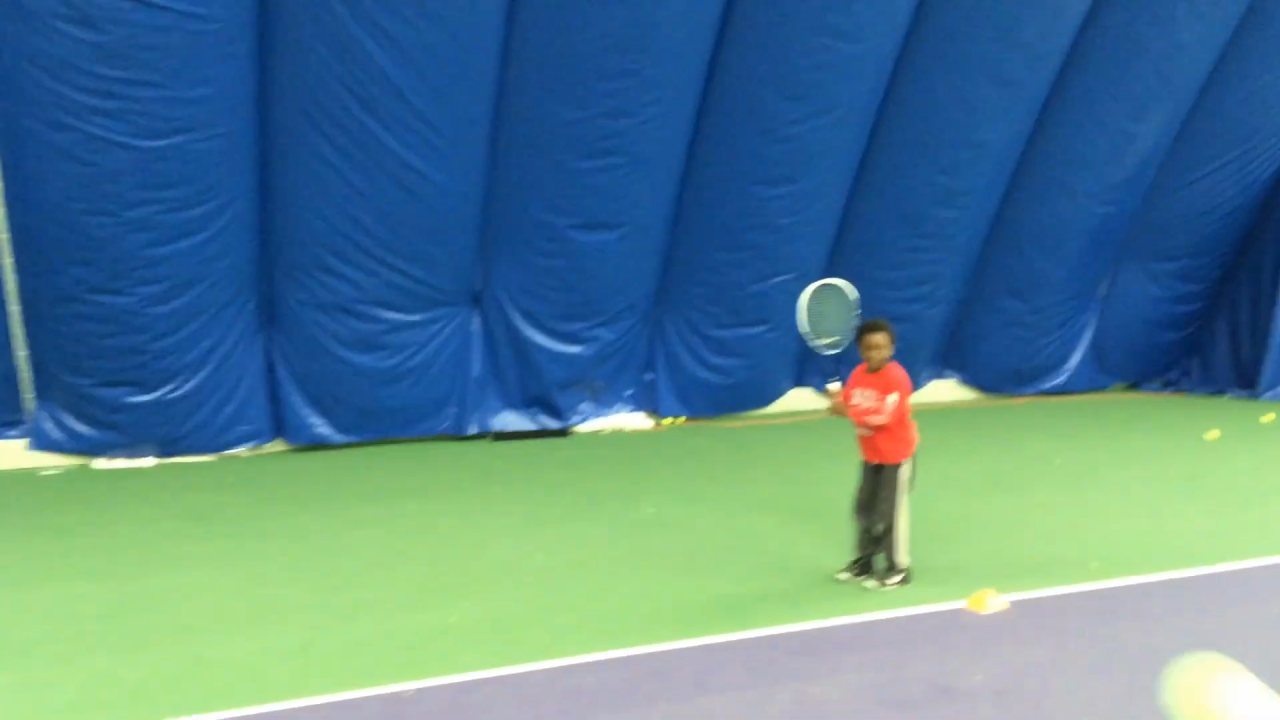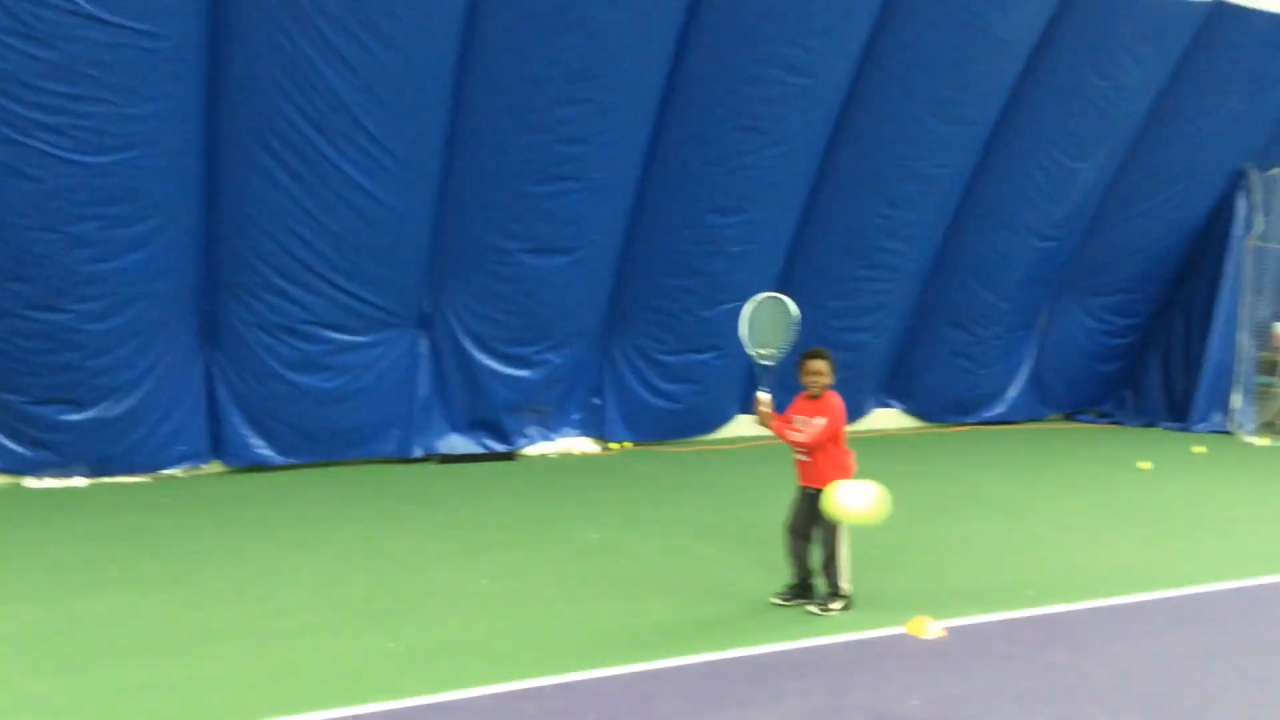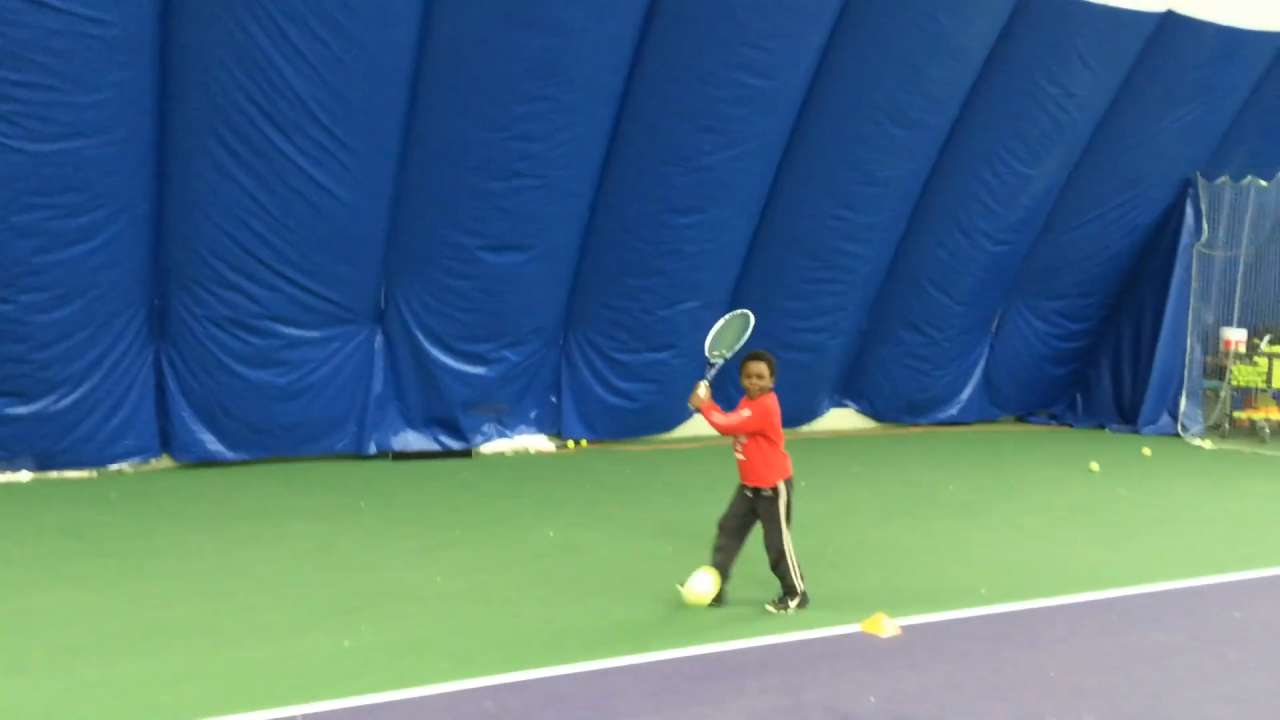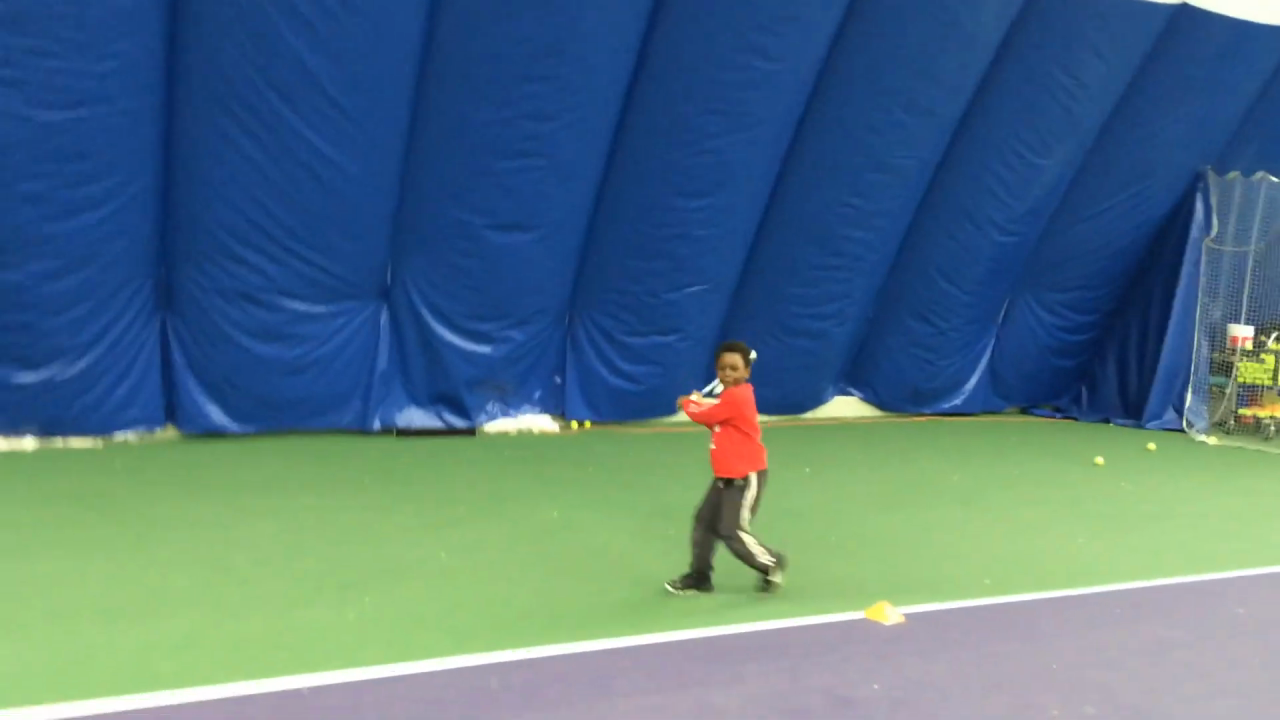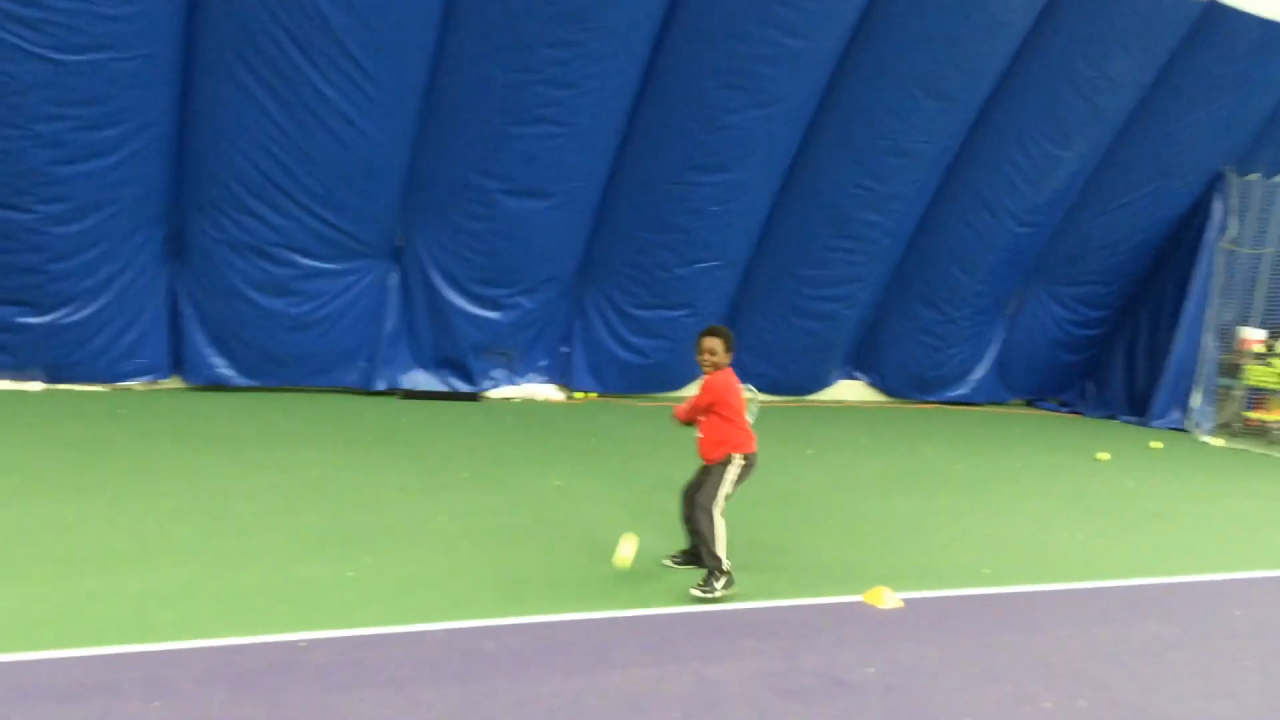
dt=0.2s
person 1, frame 1
left shoulder: (896, 379)
right shoulder: (858, 374)
left elbow: (884, 417)
right elbow: (847, 401)
left wrist: (848, 412)
right wrist: (838, 400)
left hip: (896, 456)
right hip: (872, 455)
left knee: (890, 512)
right knee: (865, 506)
left ankle: (897, 568)
right ankle: (865, 560)
person 1, frame 2
left shoulder: (832, 406)
right shoulder: (800, 401)
left elbow: (806, 438)
right elbow: (788, 426)
left wrist: (773, 424)
right wrist: (769, 414)
left hip: (834, 482)
right hip: (809, 482)
left knee: (832, 538)
right knee: (797, 529)
left ankle: (840, 593)
right ankle: (802, 586)
person 1, frame 3
left shoulder: (765, 406)
right shoulder: (748, 402)
left elbow: (728, 426)
right elbow: (730, 423)
left wrist: (703, 406)
right wrist: (708, 403)
left hip: (772, 485)
right hip: (749, 484)
left knee: (777, 541)
right knee: (728, 529)
left ankle: (795, 593)
person 1, frame 4
left shoulder: (736, 397)
right shoulder: (731, 395)
left elbow: (703, 415)
right elbow: (713, 418)
left wrist: (686, 403)
right wrist: (696, 403)
left hip: (746, 476)
right hip: (726, 476)
left knee: (733, 530)
right knee: (704, 521)
left ankle: (770, 565)
right ankle: (699, 576)
person 1, frame 5
left shoulder: (716, 383)
right shoulder: (724, 380)
left elbow: (688, 412)
left wrist: (679, 412)
right wrist: (690, 415)
left hip: (736, 457)
right hip: (718, 458)
left knee: (707, 505)
right knee: (691, 496)
left ankle: (720, 571)
right ankle: (696, 552)
